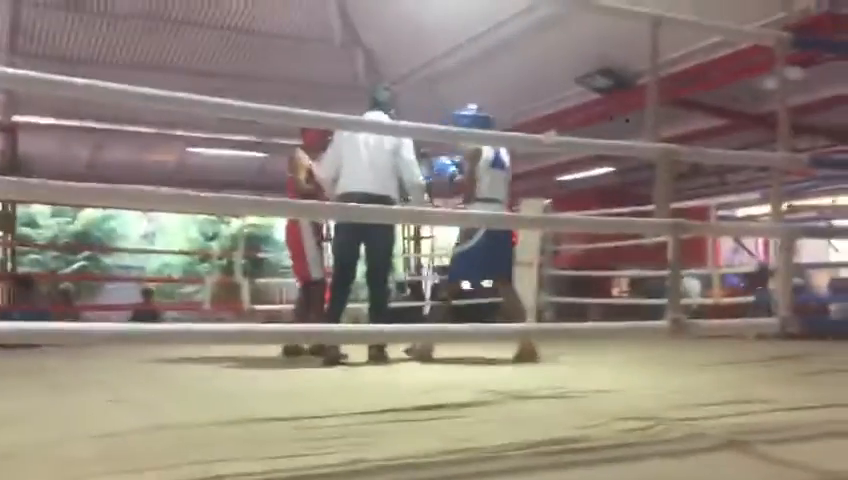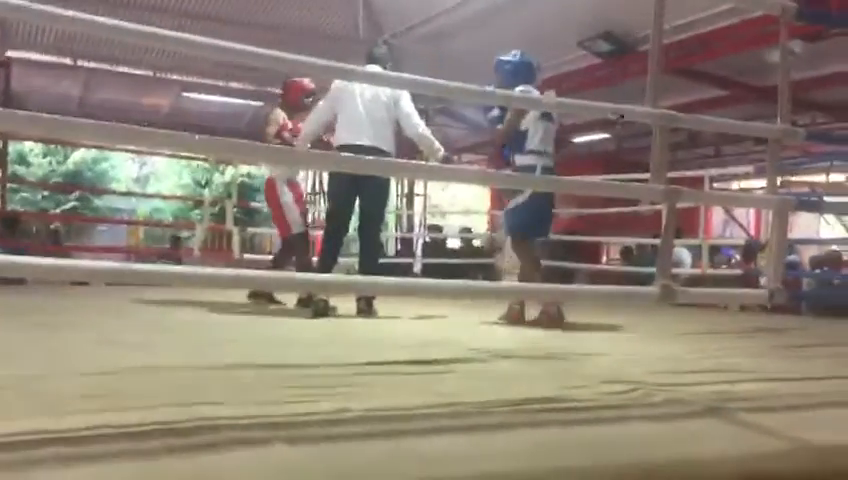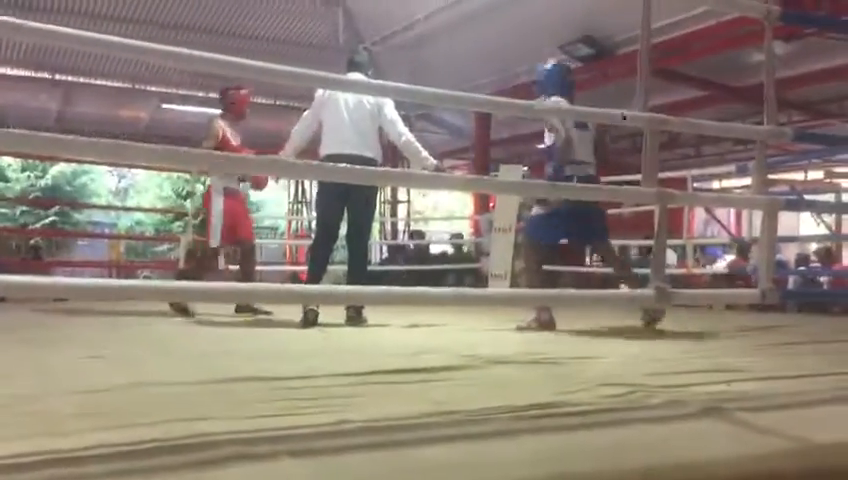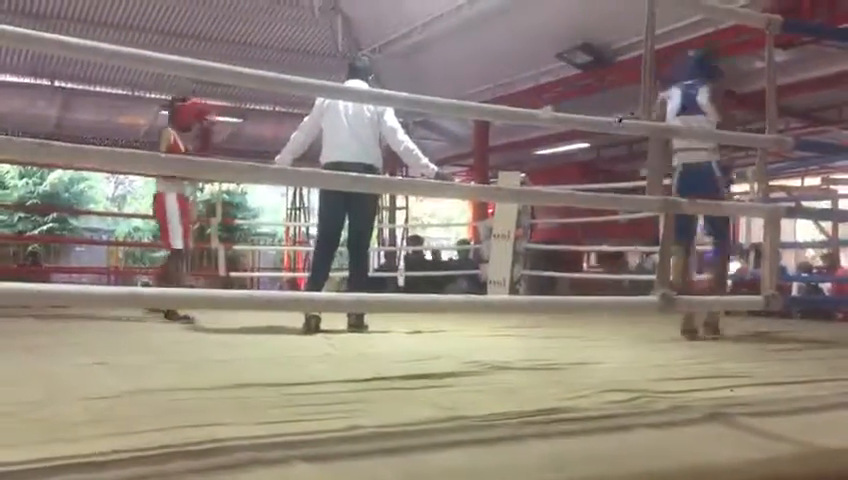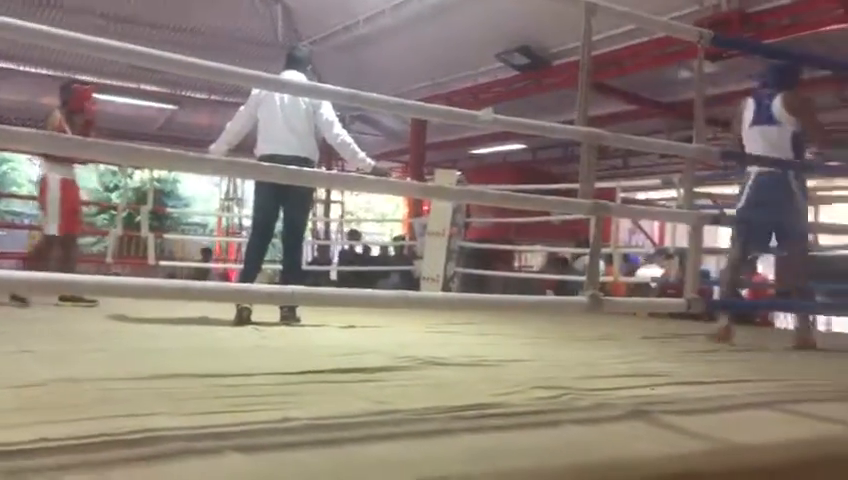
dt=0.5s
person 1, frame 1
left shoulder: (346, 130)
right shoulder: (397, 133)
left elbow: (325, 174)
right elbow: (413, 178)
left wrist: (337, 198)
right wrist: (418, 203)
left hip: (349, 204)
right hip: (381, 206)
left knee: (342, 274)
right knee: (378, 276)
right ankle: (377, 344)
person 1, frame 2
left shoulder: (343, 83)
right shoulder: (394, 87)
left elbow: (317, 118)
right elbow: (414, 127)
left wrist: (299, 145)
right wrist: (439, 154)
left hip: (346, 156)
right hip: (378, 160)
left knee: (335, 226)
right knee: (370, 230)
right ankle: (365, 298)
person 1, frame 3
left shoulder: (326, 92)
right shoulder: (377, 94)
left elbow: (303, 129)
right elbow: (399, 134)
left wrist: (283, 158)
right wrist: (429, 163)
left hip: (332, 166)
right hip: (365, 168)
left knee: (324, 235)
right knee: (358, 238)
left ankle: (310, 303)
right ankle: (354, 307)
person 1, frame 4
left shoulder: (327, 98)
right shoulder: (377, 101)
left elbow: (302, 135)
right elbow: (399, 140)
left wrist: (279, 163)
right wrist: (430, 170)
left hip: (333, 173)
right hip: (365, 174)
left knee: (325, 242)
right knee: (359, 244)
left ankle: (311, 310)
right ankle: (355, 313)
person 1, frame 5
left shoulder: (264, 89)
left elbow: (238, 125)
right elbow: (335, 133)
left wrist: (213, 153)
right wrist: (366, 164)
left hip: (269, 165)
right hip: (300, 167)
left knee: (259, 234)
right knee: (293, 237)
left ankle: (243, 300)
right ankle: (288, 305)
person 2, frame 1
left shoulder: (474, 147)
right shoulder: (501, 151)
left elbow: (467, 191)
left wrist: (454, 175)
left knee: (451, 283)
right knee: (504, 284)
left ankle: (426, 344)
right ankle: (526, 343)
person 2, frame 2
left shoulder: (522, 95)
left elbow: (503, 135)
left wrist: (494, 117)
left hip: (530, 173)
right hip: (544, 173)
left knee: (520, 240)
right knee: (525, 241)
left ankle: (549, 306)
right ankle: (516, 308)
person 2, frame 3
left shoulder: (551, 105)
left elbow: (564, 142)
right elbow: (600, 151)
left wrist: (552, 174)
left hip: (567, 182)
right hip: (589, 181)
left knee: (531, 243)
right knee: (604, 248)
left ankle: (543, 314)
right ankle: (648, 304)
person 2, frame 4
left shoulder: (669, 96)
right shoulder: (714, 93)
left hip: (681, 172)
right hip: (710, 171)
left knee: (682, 247)
right knee: (722, 243)
left ankle: (687, 318)
right ankle: (712, 315)
person 2, frame 5
left shoulder: (746, 104)
right shoulder: (793, 100)
right elbow: (820, 139)
left hip: (755, 181)
right hip: (785, 181)
left knee: (739, 253)
right knee: (797, 254)
left ankle: (726, 319)
right ankle: (803, 329)
person 3, frame 1
left shoulder: (311, 160)
right shoulder: (300, 157)
right elbow: (300, 190)
right wrist: (323, 191)
left hip: (310, 225)
right hip: (303, 225)
left knee: (311, 284)
right knee: (316, 282)
left ankle: (295, 341)
person 3, frame 2
left shoulder: (294, 123)
right shoulder: (277, 115)
right elbow: (268, 143)
right wrist: (292, 142)
left hip: (291, 184)
right hip: (279, 183)
left knee: (290, 242)
right knee: (299, 237)
left ankle: (261, 288)
right ankle: (307, 294)
person 3, frame 3
left shoulder: (233, 132)
right shoulder: (217, 127)
left wrist: (247, 176)
left hip: (235, 193)
right hip: (219, 194)
left knee: (248, 246)
right knee: (212, 248)
left ankle: (244, 302)
person 3, frame 4
left shoulder: (183, 138)
right shoulder: (167, 135)
left elbow: (201, 150)
left wrist: (206, 127)
left hip: (180, 198)
right hip: (168, 197)
left knee: (179, 251)
right knee: (178, 251)
right ankle: (172, 307)
person 3, frame 5
left shoulder: (74, 122)
right shoulder: (55, 117)
left wrist: (88, 124)
right wrist: (74, 155)
left hip: (69, 183)
right hip: (55, 182)
left knee: (70, 238)
right knee: (52, 237)
